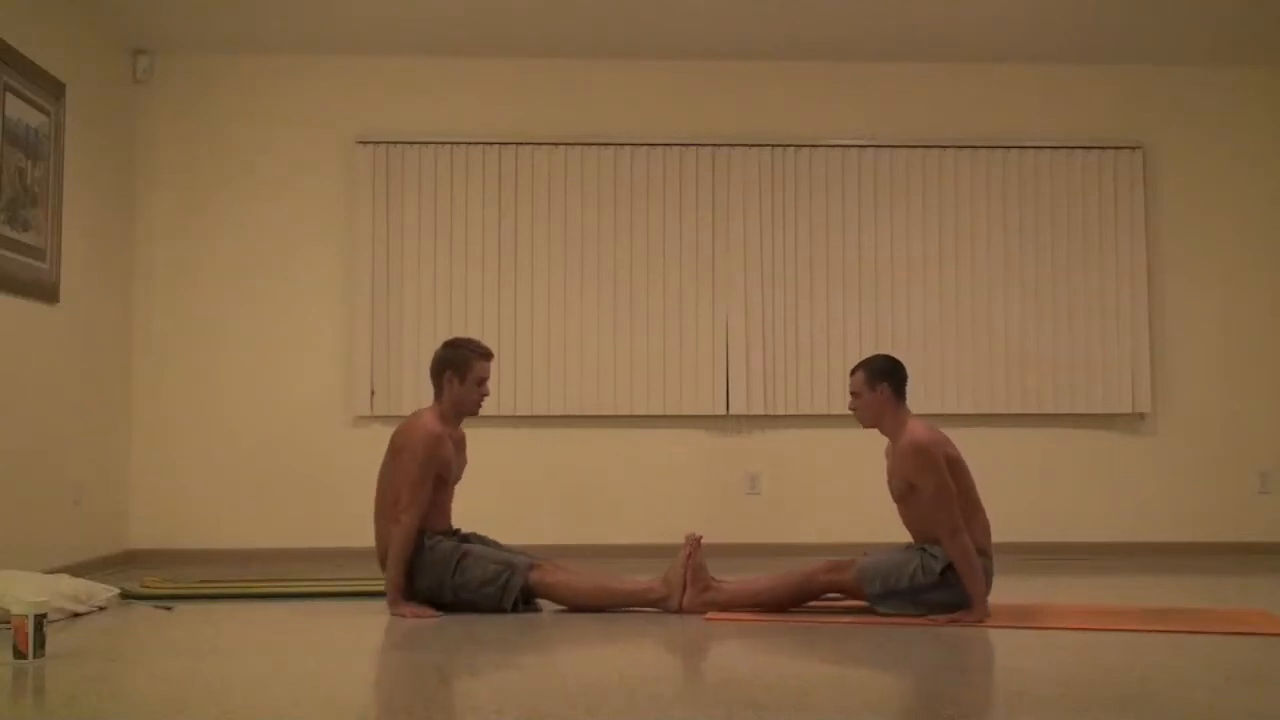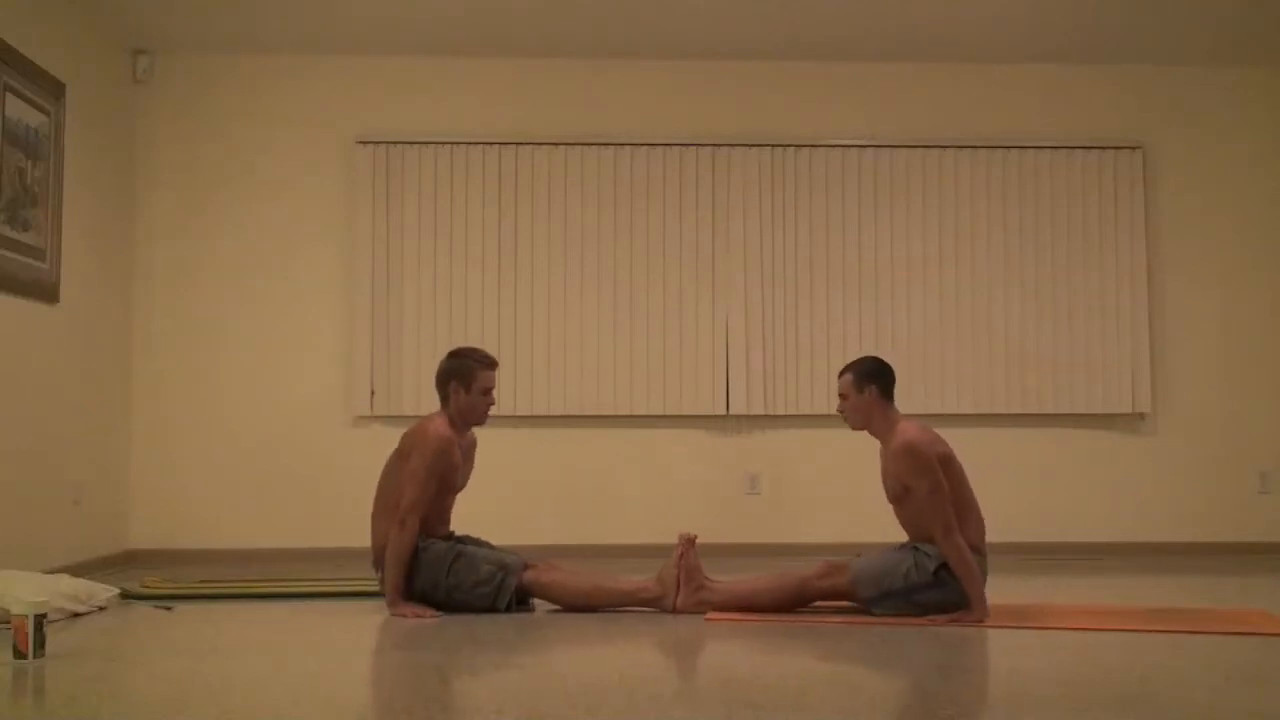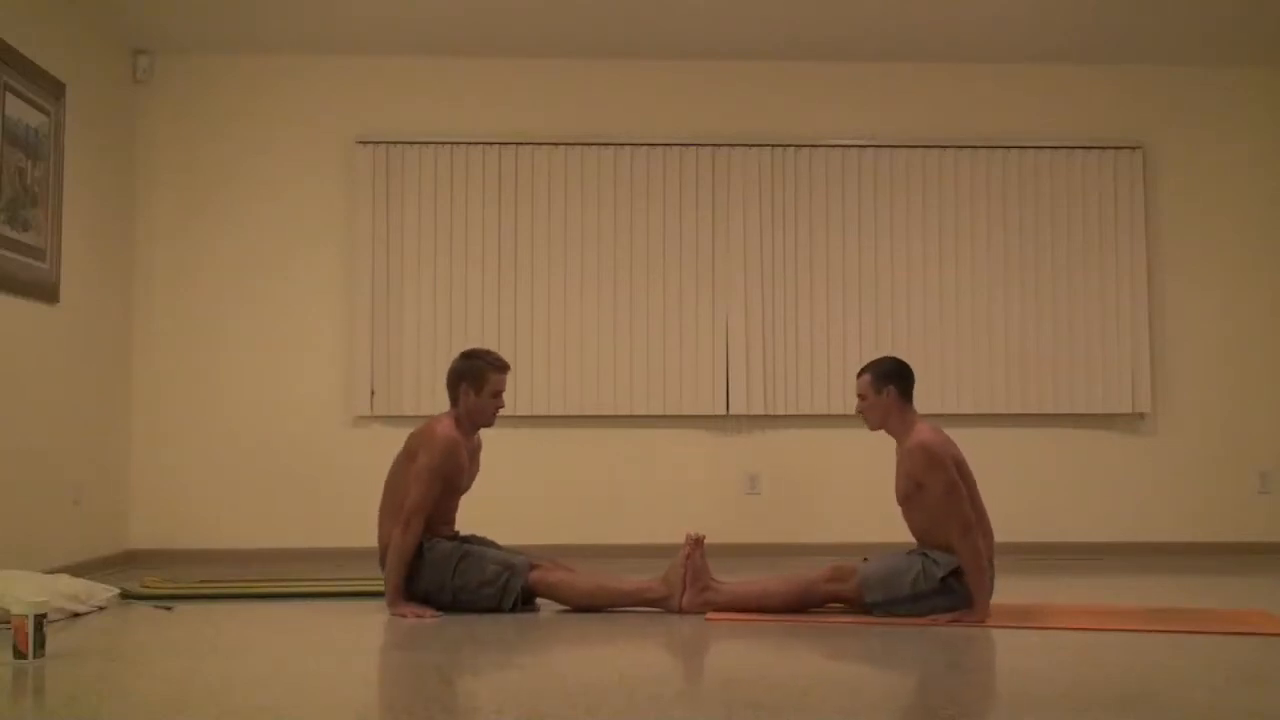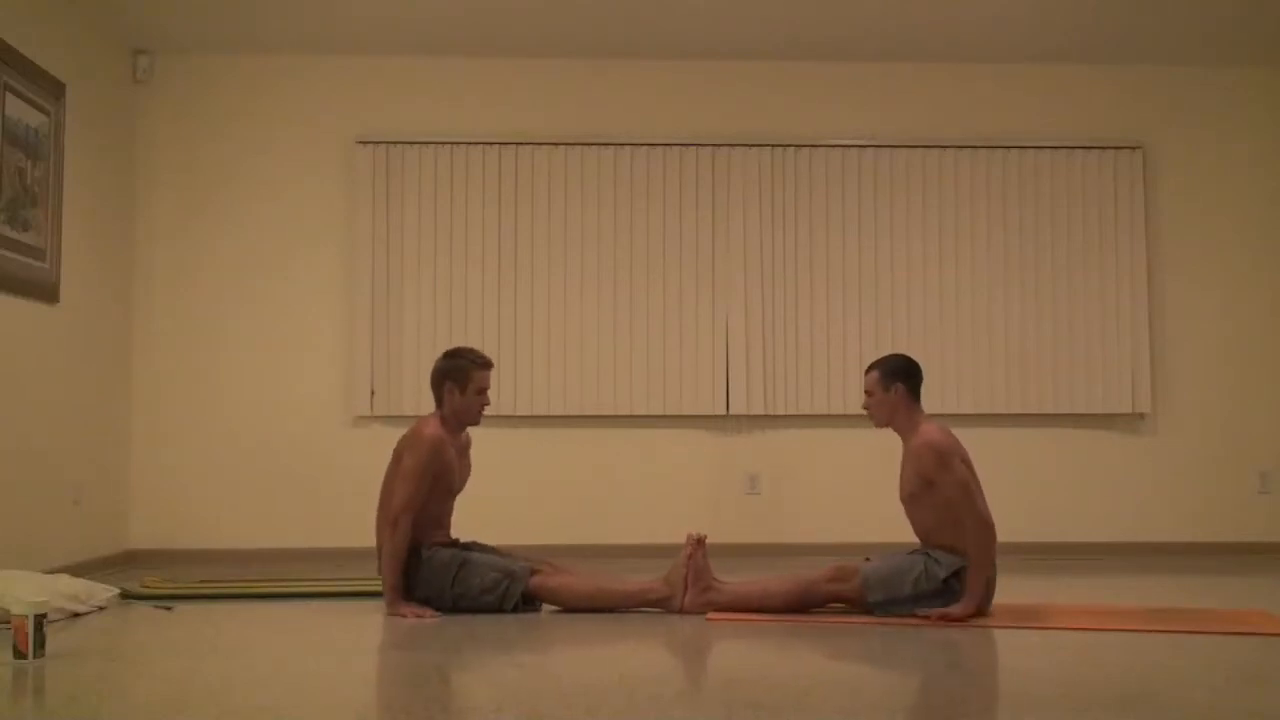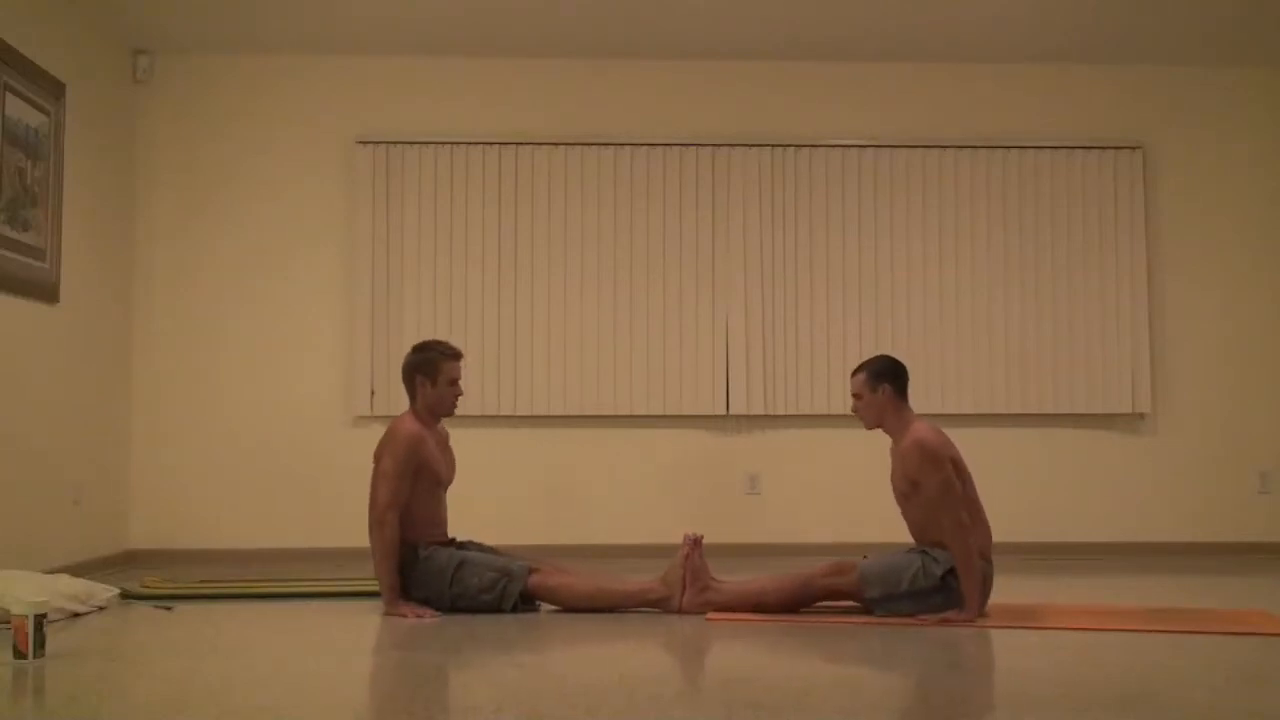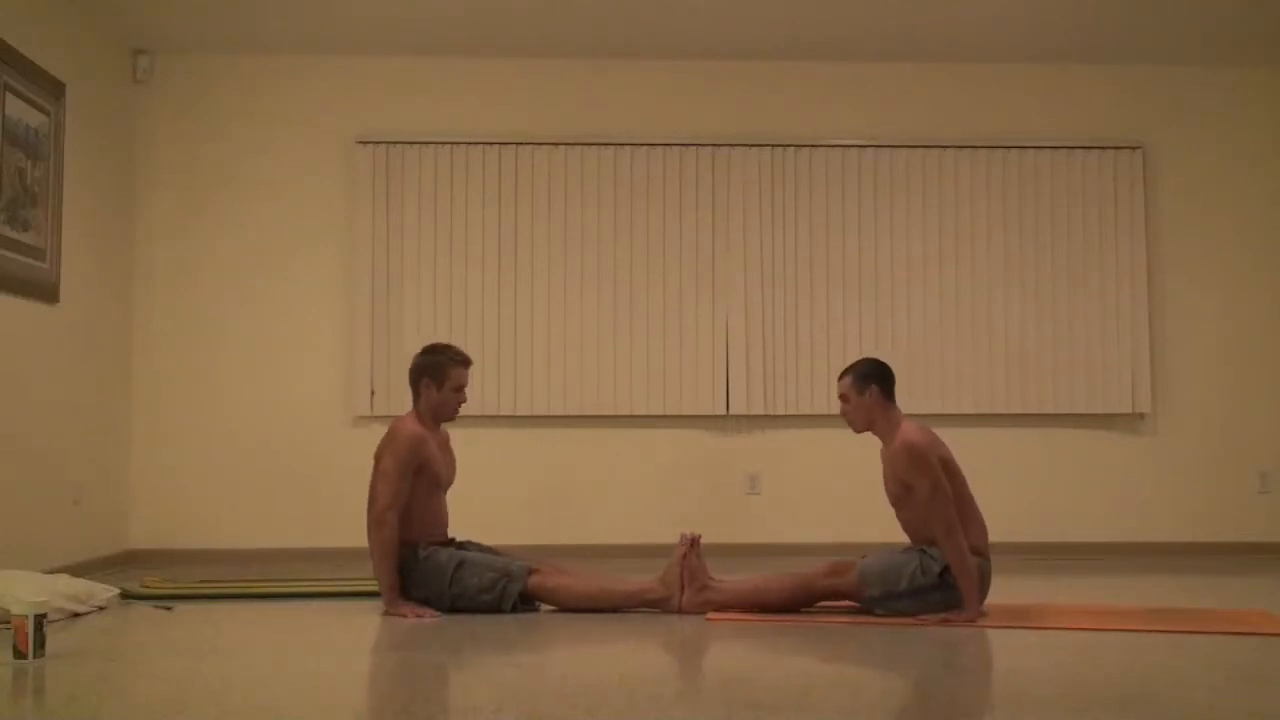
dt=0.4s
person 1, frame 1
left shoulder: (454, 434)
right shoulder: (427, 433)
right elbow: (405, 517)
right wrist: (396, 598)
left hip: (441, 546)
right hip: (419, 559)
left knee: (543, 566)
right knee: (535, 575)
left ankle: (658, 590)
right ankle: (662, 593)
person 1, frame 2
left shoulder: (466, 440)
right shoulder: (437, 437)
right elbow: (406, 519)
right wrist: (395, 598)
left hip: (435, 549)
right hip: (413, 562)
left knee: (539, 568)
right knee: (529, 575)
left ankle: (652, 590)
right ankle: (655, 592)
person 1, frame 3
left shoulder: (471, 442)
right shoulder: (443, 439)
right elbow: (409, 519)
right wrist: (395, 598)
left hip: (439, 550)
right hip: (418, 562)
left knee: (546, 567)
right knee: (535, 575)
left ankle: (658, 591)
right ankle: (662, 593)
person 1, frame 4
left shoulder: (461, 440)
right shoulder: (430, 439)
right elbow: (397, 519)
right wrist: (394, 599)
left hip: (438, 555)
right hip: (418, 566)
left knee: (544, 569)
right knee: (534, 580)
left ankle: (659, 591)
right ankle: (663, 593)
person 1, frame 5
left shoulder: (438, 434)
right shoulder: (407, 436)
right elbow: (382, 518)
right wrist: (393, 599)
left hip: (440, 553)
right hip: (416, 565)
left knee: (540, 569)
right knee: (532, 579)
left ankle: (657, 590)
right ankle: (660, 593)
person 1, frame 6
left shoulder: (439, 436)
right shoulder: (408, 436)
right elbow: (381, 518)
right wrist: (393, 598)
left hip: (439, 554)
right hip: (416, 565)
left knee: (540, 570)
right knee: (532, 579)
left ankle: (656, 590)
right ankle: (659, 594)
person 2, frame 1
left shoulder: (916, 445)
right shoulder: (897, 447)
left elbow: (952, 531)
left wrist: (978, 606)
left hip: (952, 572)
right hip: (938, 562)
left knee: (832, 574)
right knee: (833, 572)
left ankle: (711, 596)
right ankle: (716, 592)
person 2, frame 2
left shoulder: (906, 446)
right shoulder: (894, 443)
left elbow: (946, 530)
left wrist: (977, 606)
left hip: (947, 571)
right hip: (935, 562)
left knee: (826, 577)
right knee: (829, 575)
left ankle: (706, 596)
right ankle: (710, 590)
person 2, frame 3
left shoulder: (921, 446)
right shoulder: (911, 443)
left elbow: (964, 527)
left wrist: (979, 606)
left hip: (953, 576)
right hip: (939, 566)
left knee: (834, 581)
right knee: (835, 576)
left ankle: (711, 596)
right ankle: (716, 592)
person 2, frame 4
left shoulder: (928, 445)
right shoulder: (918, 443)
left elbow: (980, 523)
left wrist: (970, 601)
left hip: (955, 576)
right hip: (942, 566)
left knee: (835, 582)
right knee: (838, 577)
left ankle: (712, 596)
right ankle: (717, 592)
person 2, frame 5
left shoulder: (918, 445)
right shoulder: (904, 444)
left elbow: (958, 527)
left wrist: (971, 607)
left hip: (952, 575)
right hip: (939, 565)
left knee: (833, 577)
right knee: (835, 575)
left ankle: (710, 596)
right ankle: (715, 592)
person 2, frame 6
left shoulder: (907, 445)
right shoulder: (894, 445)
left elbow: (948, 528)
left wrist: (971, 606)
left hip: (950, 572)
right hip: (938, 564)
left knee: (833, 577)
right knee: (833, 574)
left ankle: (709, 596)
right ankle: (714, 590)
